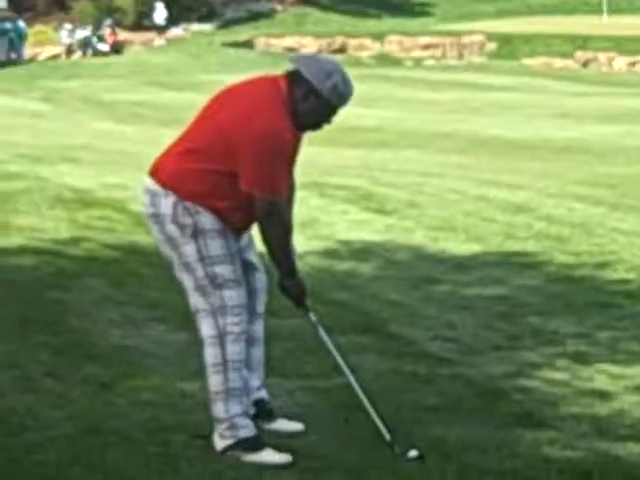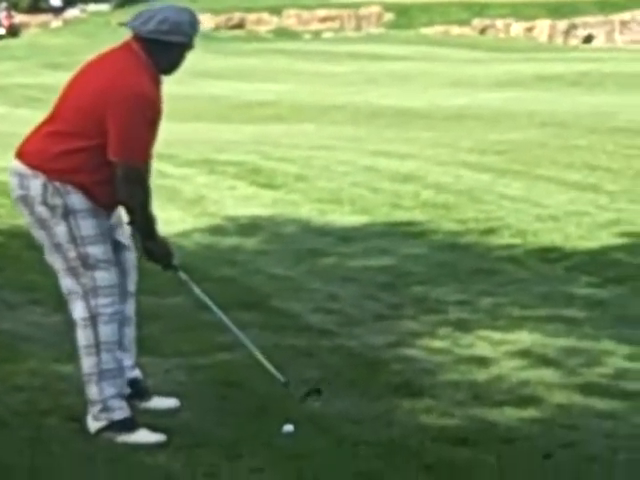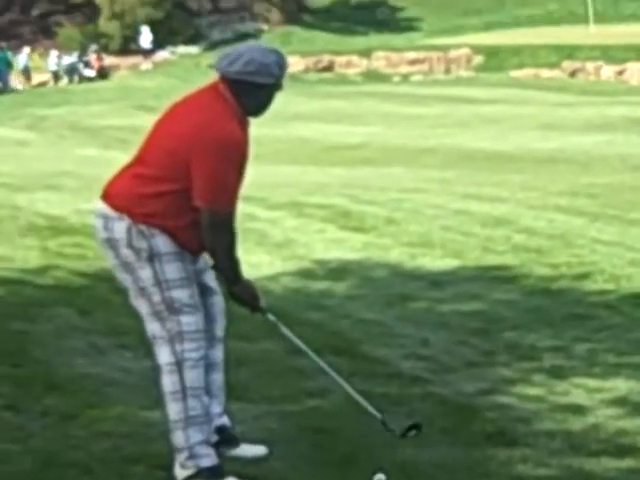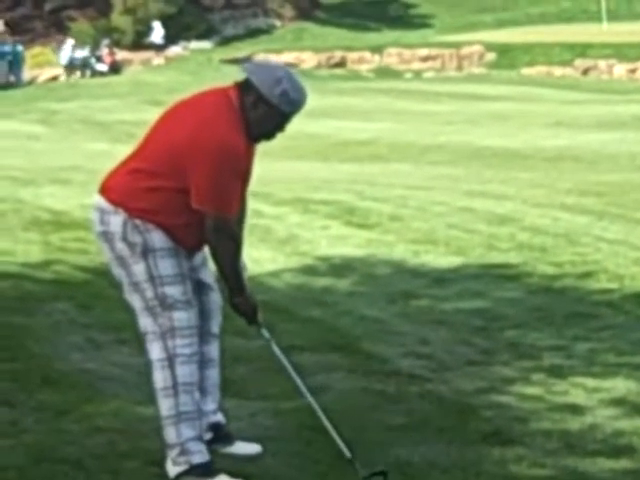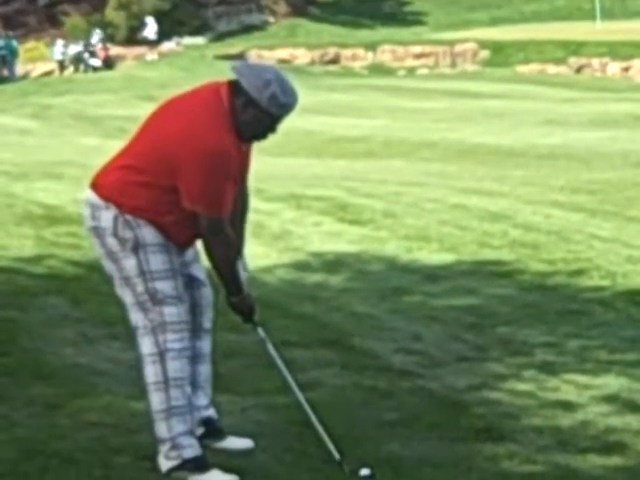
dt=1s
person 1, frame 1
left shoulder: (280, 101)
right shoulder: (268, 125)
left elbow: (282, 184)
right elbow: (268, 210)
left wrist: (288, 254)
right wrist: (289, 273)
left hip: (213, 205)
right hip: (183, 207)
left knee: (251, 298)
right knee: (226, 313)
left ankle: (252, 402)
right ankle: (233, 432)
person 1, frame 2
left shoulder: (126, 63)
right shoulder: (135, 89)
left elbow: (125, 169)
right elbow: (130, 176)
left wrist: (139, 227)
right wrist: (149, 235)
left hip: (78, 185)
right hip: (53, 187)
left knee: (120, 278)
right knee: (98, 294)
left ankle: (125, 382)
right ankle: (106, 413)
person 1, frame 3
left shoulder: (215, 103)
right shoulder: (222, 133)
left elbow: (212, 215)
right elbow: (215, 222)
left wrist: (224, 273)
right wrist: (235, 280)
left hip: (164, 226)
right hip: (138, 229)
left knee: (208, 324)
right knee: (183, 342)
left ankle: (212, 429)
person 1, frame 4
left shoulder: (229, 109)
right shoulder: (221, 139)
left elbow: (234, 202)
right elbow: (219, 229)
left wrist: (236, 268)
right wrist: (239, 291)
left hip: (166, 223)
right hip: (133, 223)
left knee: (205, 318)
right knee: (175, 336)
left ankle: (207, 426)
person 1, frame 5
left shoulder: (227, 108)
right shoulder: (209, 141)
left elbow: (237, 189)
right elbow: (214, 228)
left wrist: (237, 260)
right wrist: (236, 291)
left hip: (160, 217)
right hip: (125, 218)
left knee: (197, 311)
right knee: (167, 329)
left ankle: (199, 421)
